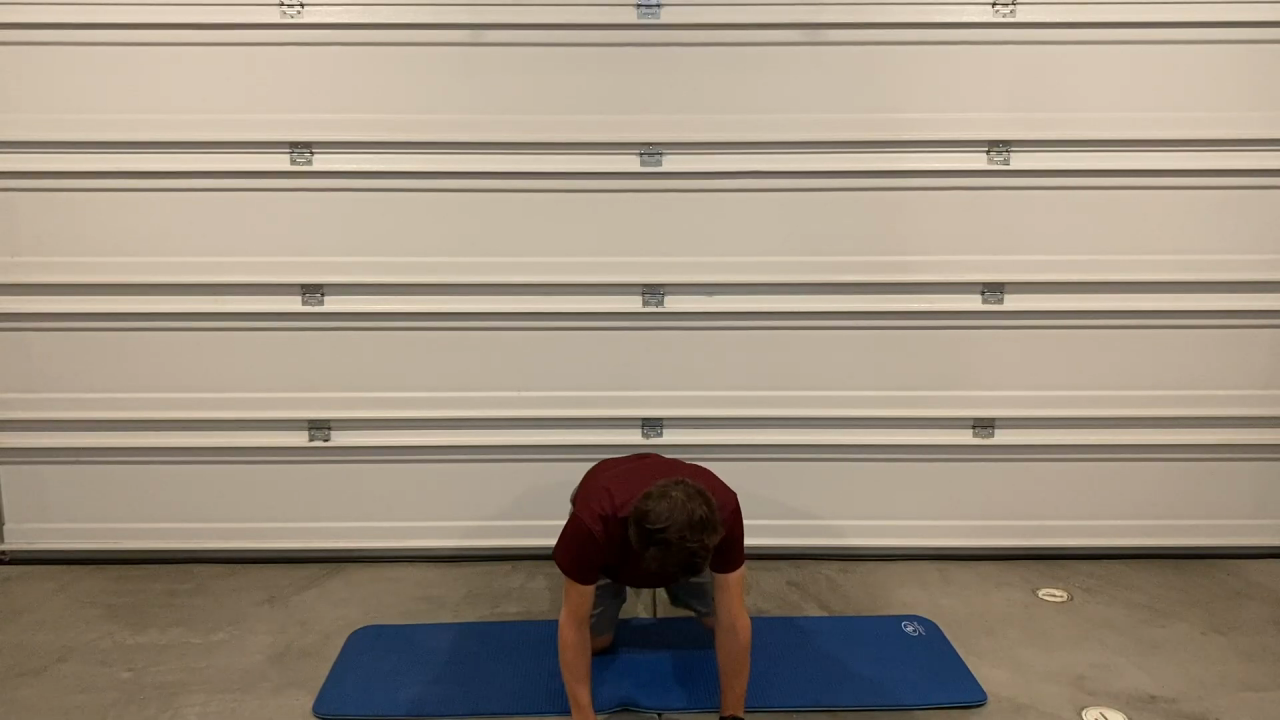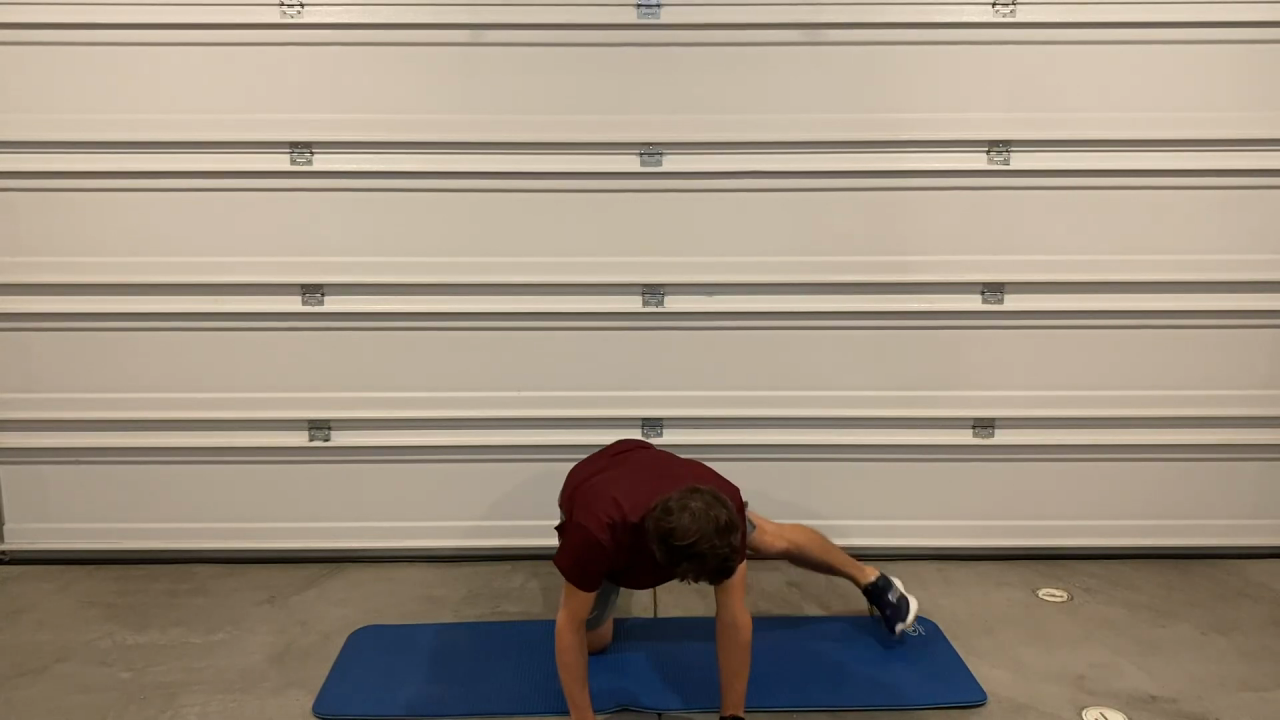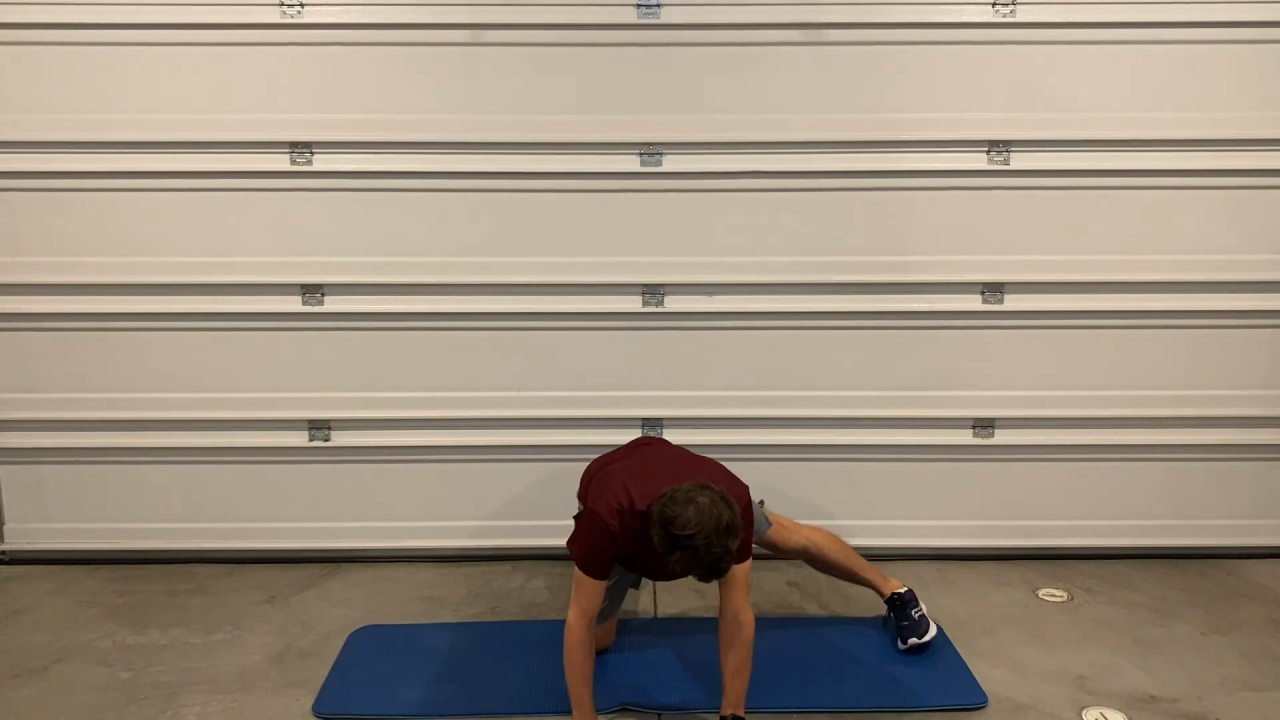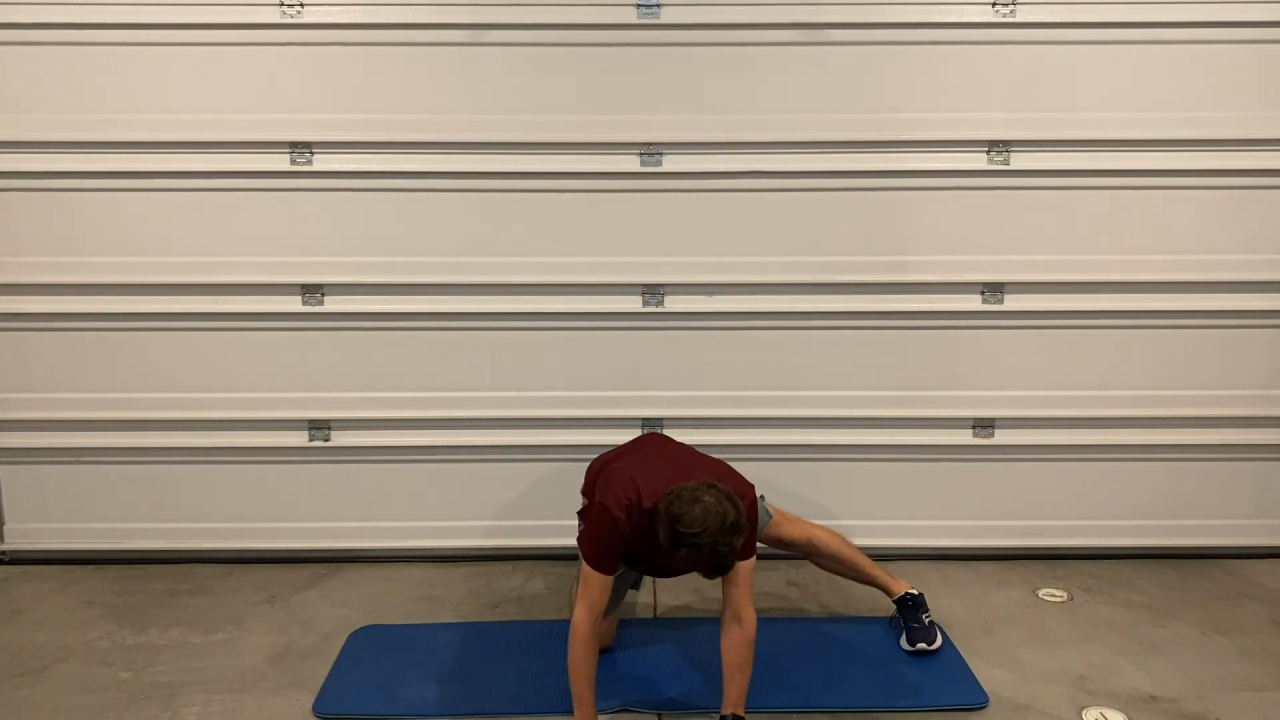
dt=0.5s
person 1, frame 1
left shoulder: (721, 509)
right shoulder: (594, 524)
left elbow: (732, 620)
right elbow: (574, 625)
right hip: (610, 534)
right knee: (597, 641)
person 1, frame 2
left shoulder: (721, 505)
right shoulder: (597, 531)
left elbow: (733, 617)
right elbow: (569, 627)
left knee: (774, 542)
right knee: (594, 639)
left ankle: (868, 579)
person 1, frame 3
left shoulder: (731, 503)
right shoulder: (608, 519)
left elbow: (737, 616)
right elbow: (580, 622)
left hip: (681, 478)
right hip: (623, 525)
left knee: (790, 539)
right knee: (599, 637)
left ankle: (893, 591)
person 1, frame 4
left shoulder: (736, 502)
right shoulder: (616, 514)
left elbow: (738, 615)
right elbow: (585, 621)
left hip: (690, 480)
right hip: (623, 503)
left knee: (792, 533)
right knee: (598, 635)
left ankle: (902, 593)
